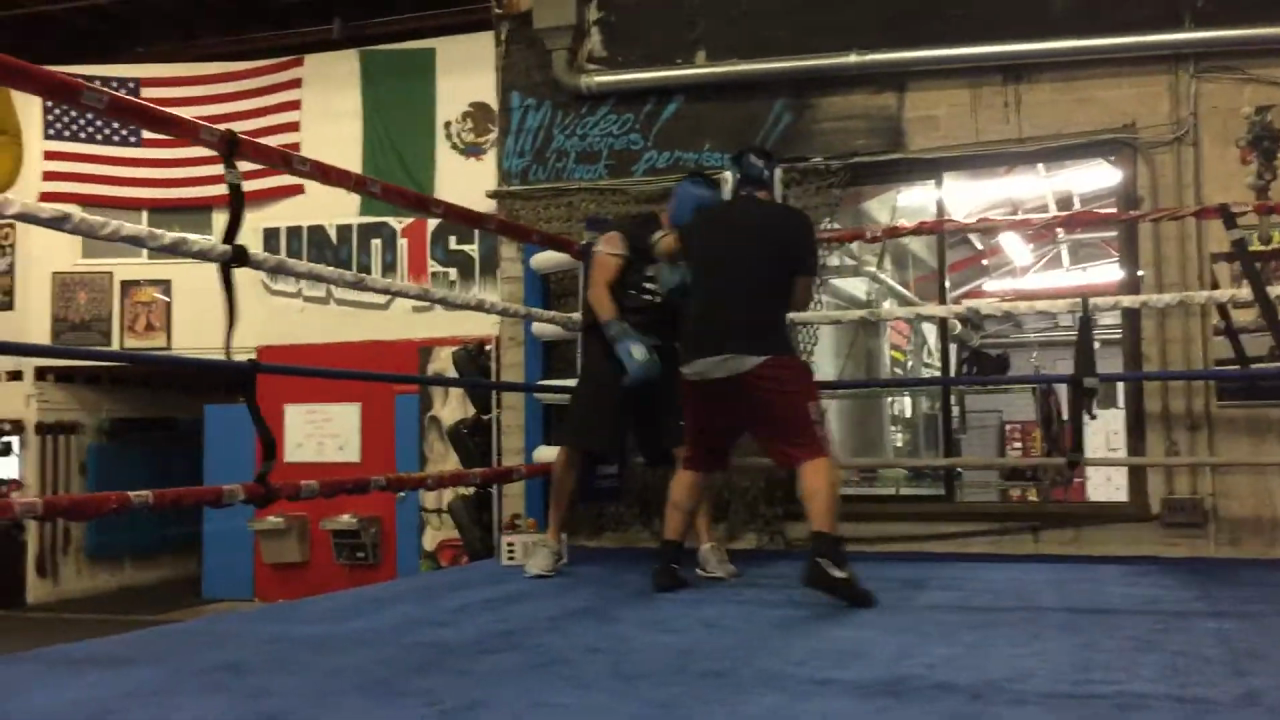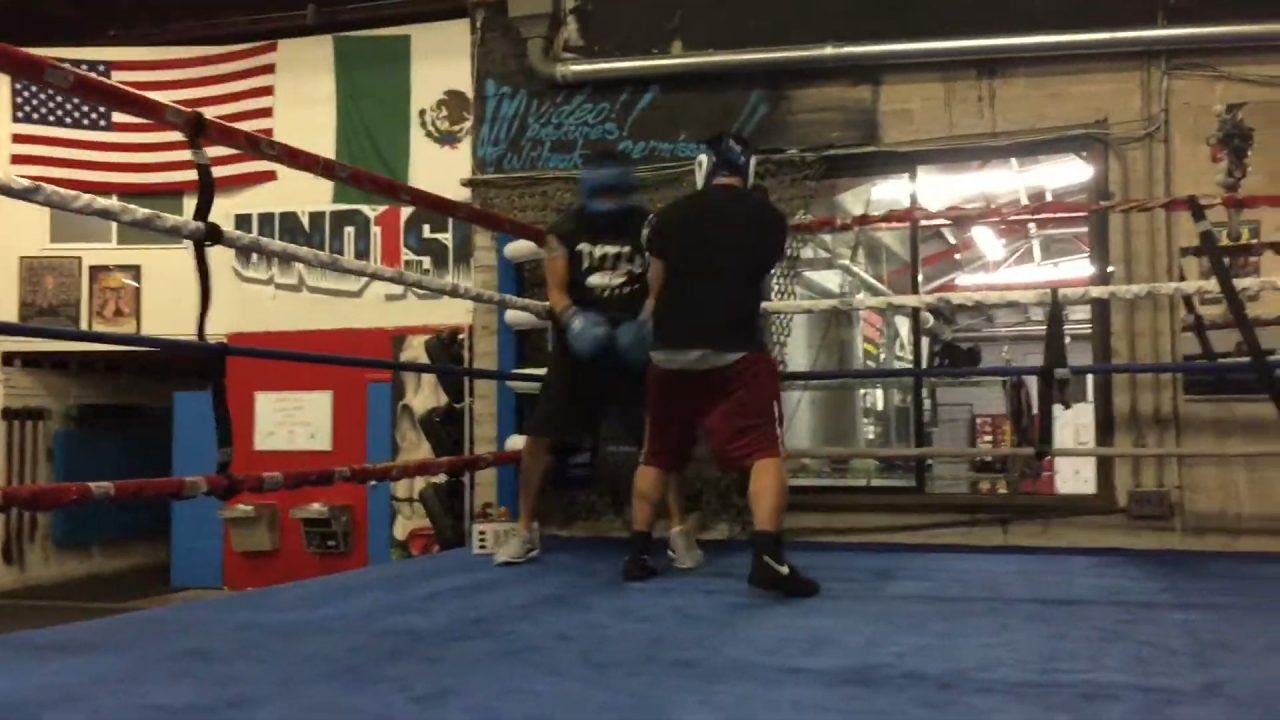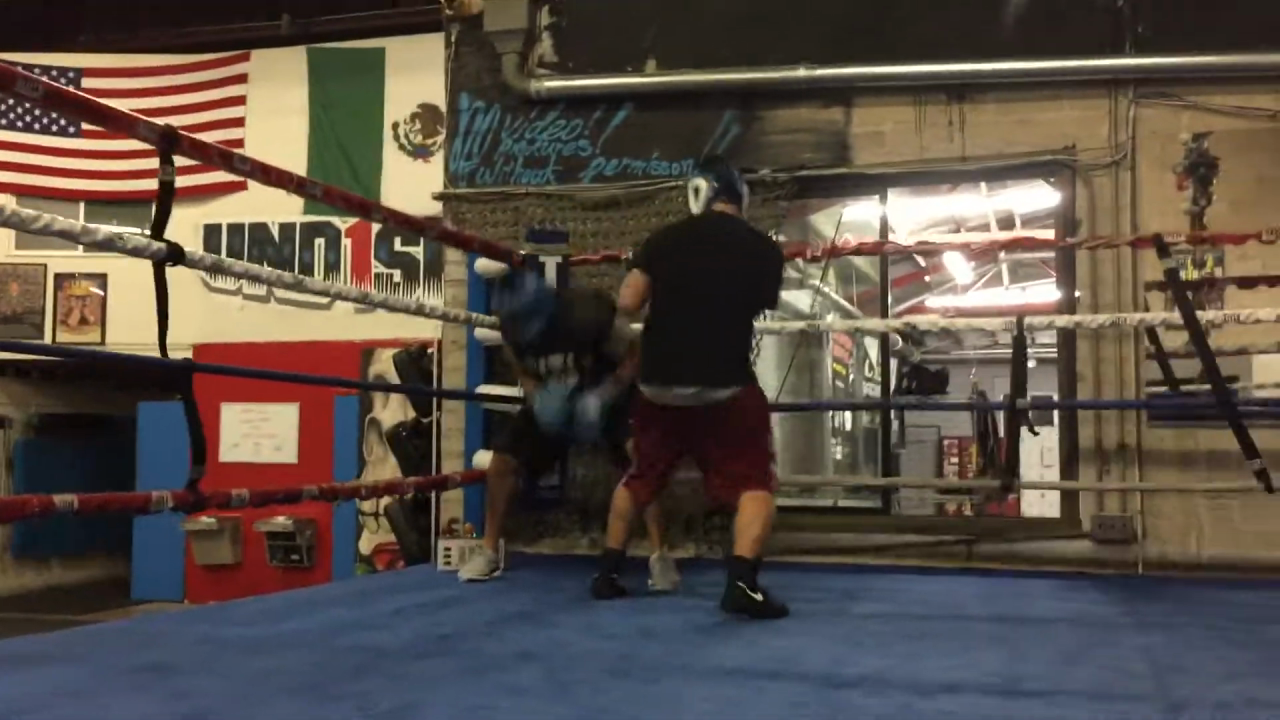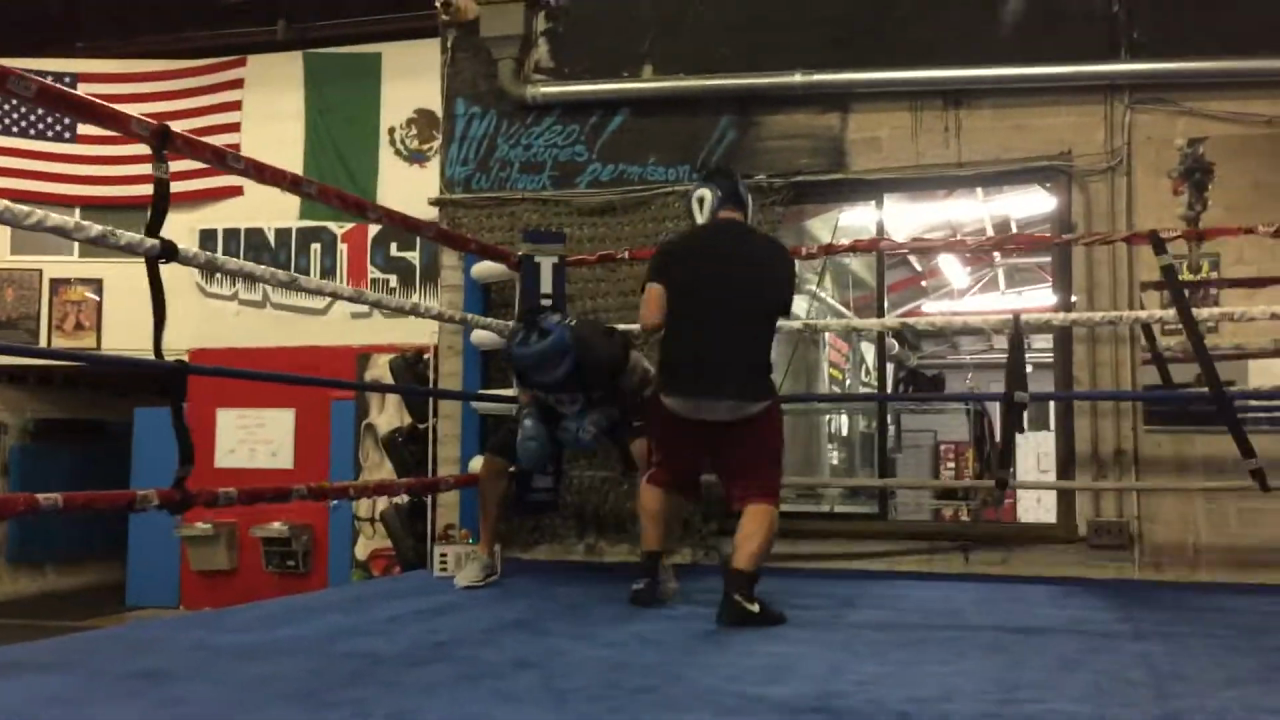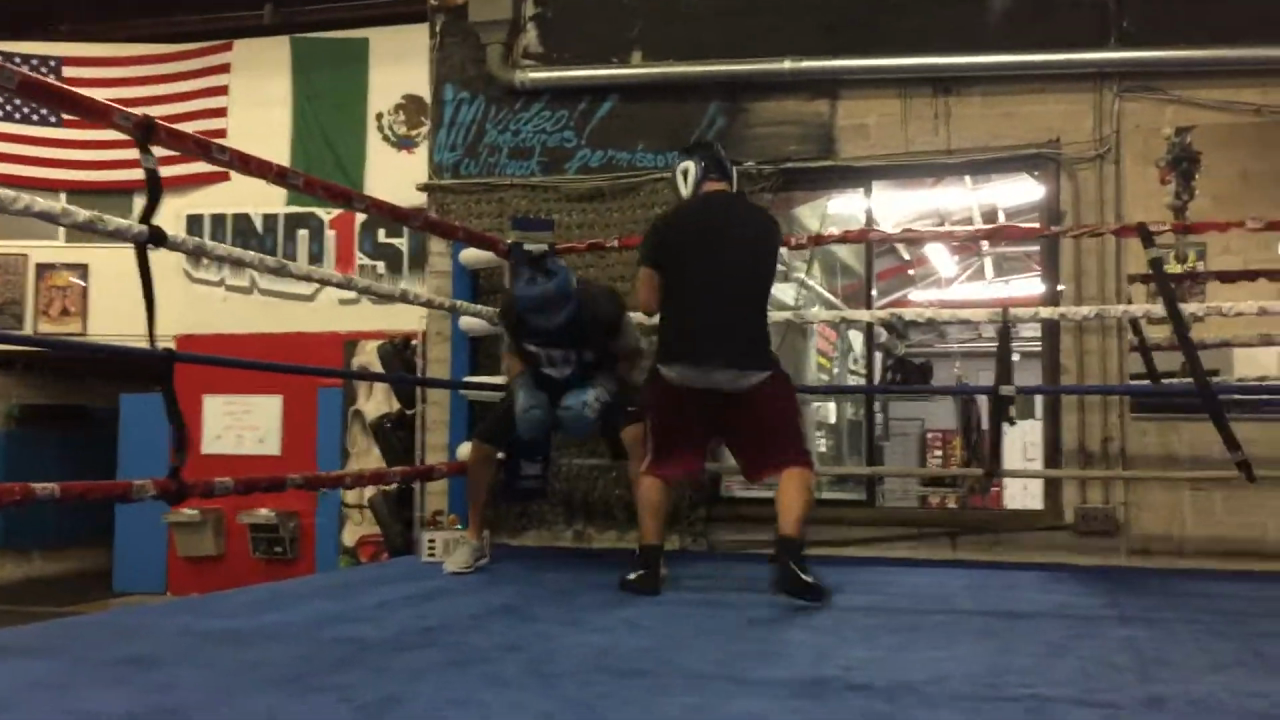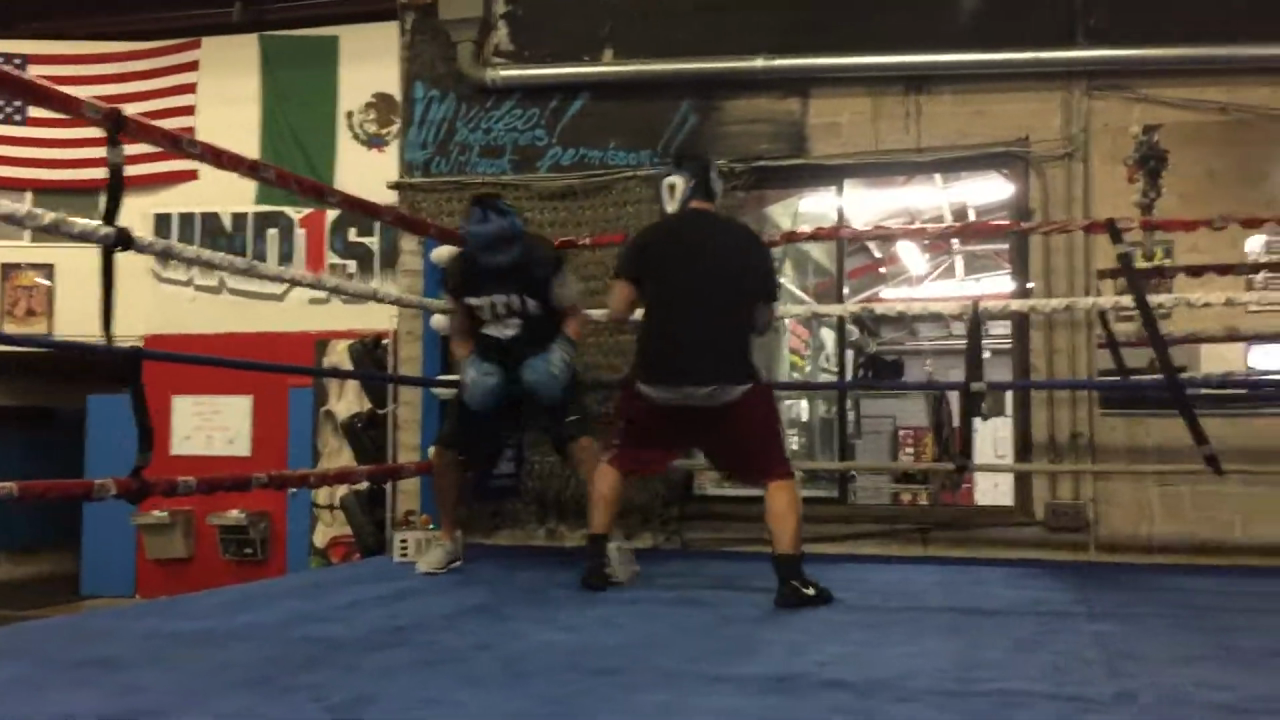
dt=0.2s
person 1, frame 1
left shoulder: (703, 222)
right shoulder: (792, 222)
left elbow: (662, 249)
right elbow: (800, 300)
left hip: (701, 361)
right hip: (761, 357)
left knee: (693, 464)
right knee: (813, 454)
left ankle: (668, 563)
right ankle: (825, 558)
person 1, frame 2
left shoulder: (672, 215)
right shoulder: (768, 216)
left elbow: (655, 283)
left hip: (672, 353)
right hip: (736, 353)
left knee: (656, 457)
right knee: (764, 453)
left ankle: (637, 553)
right ankle: (768, 555)
person 1, frame 3
left shoulder: (666, 239)
right shoulder: (764, 249)
left elbow: (628, 303)
left hip: (659, 384)
right hip: (727, 387)
left knee: (639, 481)
right knee: (755, 486)
left ankle: (607, 572)
right ankle: (742, 581)
person 1, frame 4
left shoulder: (677, 249)
right shoulder: (777, 256)
left elbow: (649, 320)
left hip: (680, 393)
right hip: (748, 397)
left knee: (659, 479)
right knee: (759, 498)
left ankle: (649, 577)
right ankle: (739, 592)
person 1, frame 5
left shoulder: (669, 225)
right shoulder: (765, 224)
left elbow: (647, 303)
left hip: (680, 368)
right hip: (749, 369)
left knee: (658, 465)
right knee: (792, 461)
left ankle: (647, 566)
right ankle: (789, 559)
person 1, frame 6
left shoulder: (650, 239)
right shoulder: (749, 242)
left elbow: (617, 310)
right elbow: (762, 321)
left hip: (657, 382)
right hip: (730, 384)
left knee: (616, 463)
right knee: (776, 474)
left ankle: (596, 561)
right ankle: (792, 577)
person 2, frame 1
right shoulder: (627, 232)
right elbow: (597, 289)
left wrist: (682, 288)
right wrist: (622, 339)
left hip: (659, 354)
right hip: (610, 348)
left knee: (686, 449)
right knee: (575, 447)
left ankle: (708, 546)
right ankle: (551, 542)
person 2, frame 2
left shoulder: (647, 227)
right shoulder: (566, 229)
right elbow: (556, 290)
left wrist: (644, 324)
right wrist: (574, 321)
left hip: (630, 343)
right hip: (581, 342)
right knee: (541, 435)
left ankle: (679, 530)
right ankle: (524, 532)
person 2, frame 3
left shoulder: (592, 314)
right shoulder: (514, 328)
left elbow: (630, 359)
right elbow: (525, 374)
left wrist: (601, 396)
right wrist: (539, 397)
left hip: (605, 395)
right hip: (553, 402)
right knee: (504, 456)
left ankle: (659, 554)
right ankle: (489, 552)
person 2, frame 4
left shoulder: (606, 349)
right shoulder: (528, 356)
left elbow: (645, 383)
right elbow: (528, 387)
left wrist: (600, 417)
right wrist: (528, 418)
left hip: (615, 401)
right hip: (555, 409)
left knee: (644, 451)
right knee: (494, 460)
right ankle: (484, 556)
person 2, frame 5
left shoulder: (603, 307)
right shoulder: (514, 310)
left elbow: (630, 358)
right elbow: (514, 354)
left wrist: (599, 393)
right wrist: (522, 390)
left hip: (602, 381)
right hip: (542, 383)
left knee: (636, 437)
right knee: (482, 447)
right ankle: (474, 540)
person 2, frame 6
left shoulder: (544, 260)
right shoulder: (459, 274)
left elbow: (572, 316)
right elbow: (460, 335)
left wrist: (560, 355)
right wrist: (471, 369)
left hip: (542, 369)
right hip: (491, 374)
left knee: (582, 444)
right knee: (445, 454)
left ankle: (610, 542)
right ankle: (448, 542)
